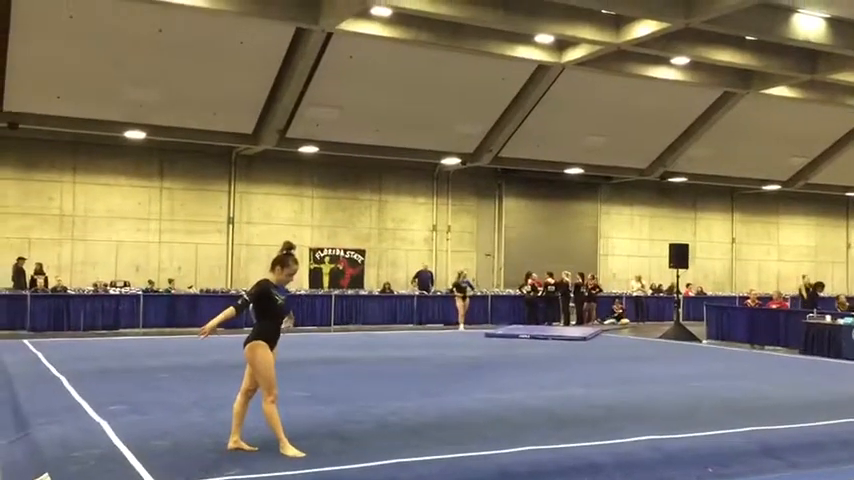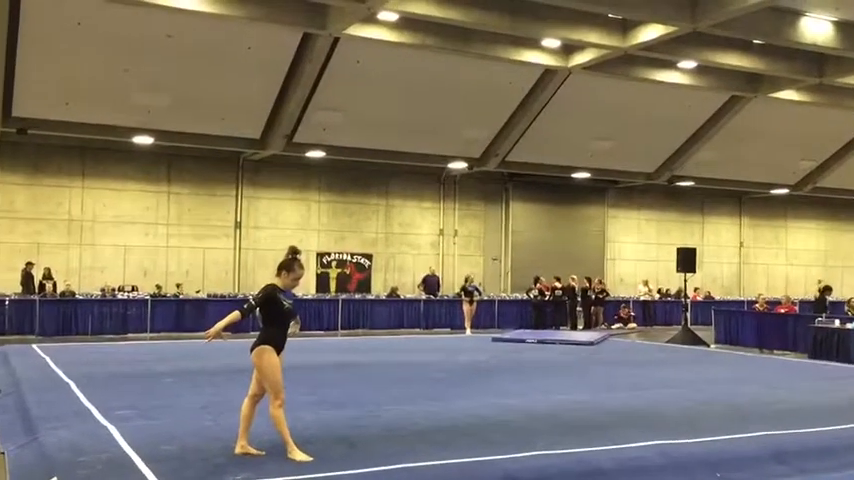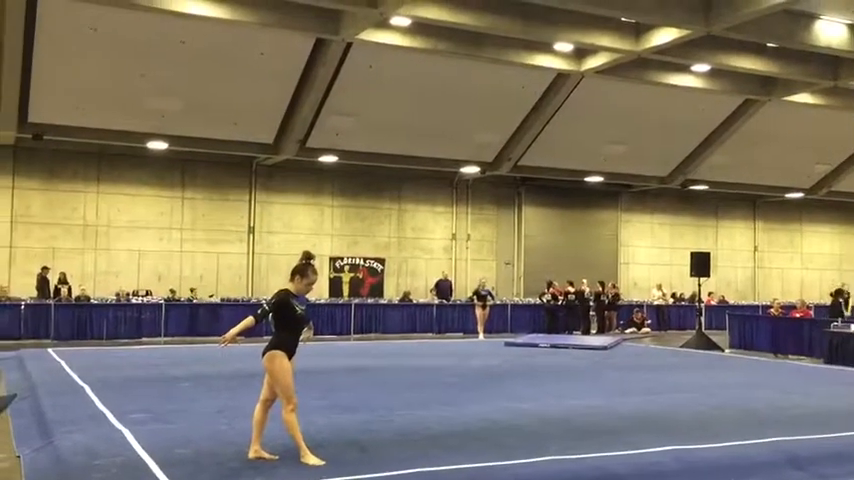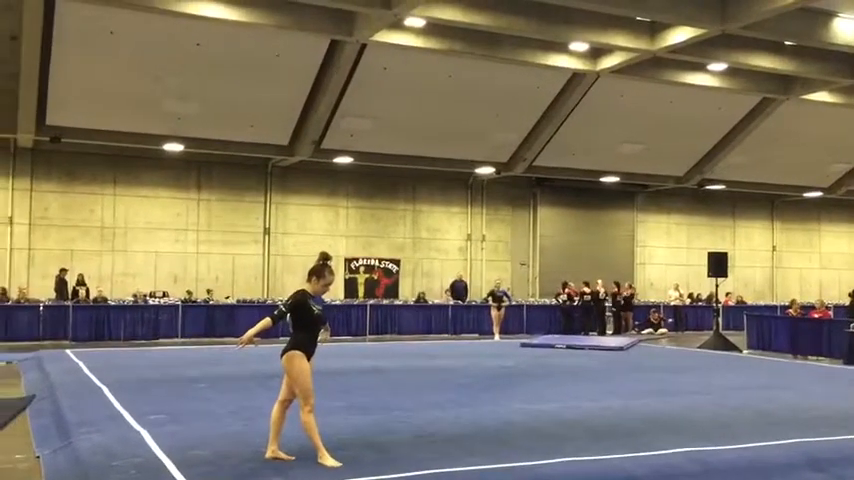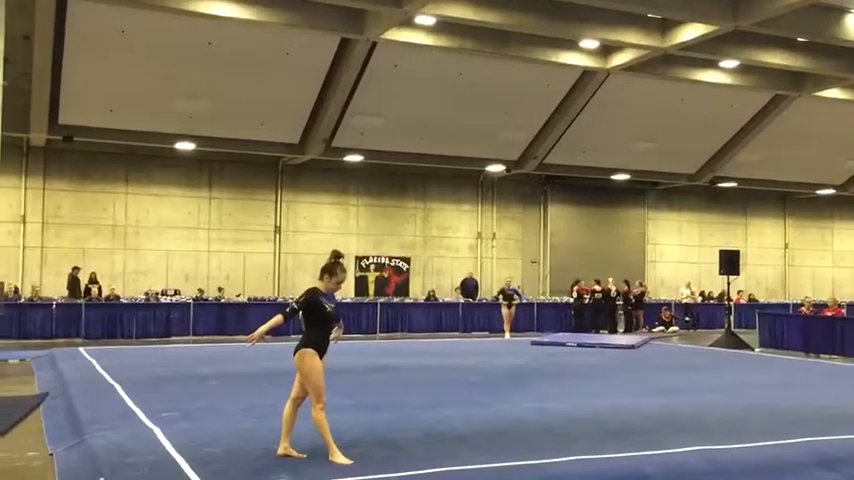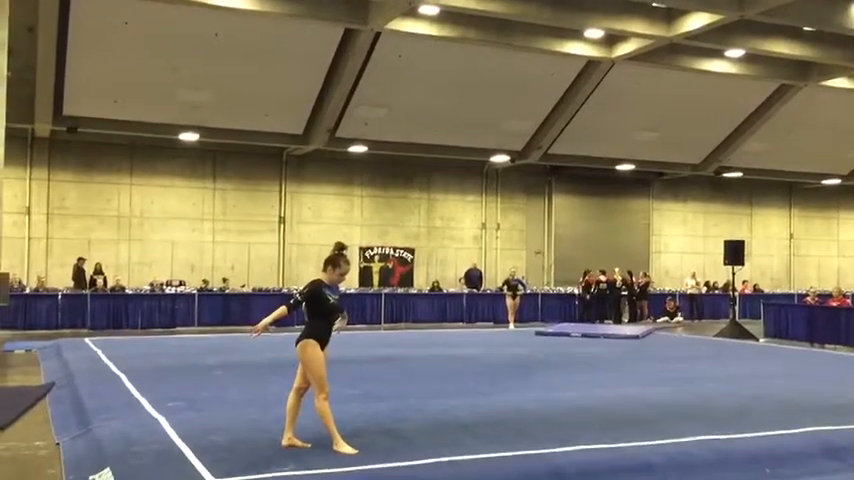
dt=0.4s
person 1, frame 1
left shoulder: (279, 290)
right shoulder: (263, 287)
right elbow: (240, 306)
right wrist: (215, 322)
left hip: (267, 344)
right hip: (258, 344)
left knee: (247, 391)
right knee: (270, 395)
left ankle: (234, 439)
right ankle: (284, 444)
person 1, frame 2
left shoulder: (286, 294)
right shoulder: (269, 292)
right elbow: (245, 310)
right wrist: (220, 325)
left hip: (274, 349)
right hip: (265, 349)
left knee: (254, 396)
right knee: (277, 399)
left ankle: (242, 444)
right ankle: (291, 448)
person 1, frame 3
left shoulder: (298, 300)
right shoulder: (282, 297)
right elbow: (259, 315)
right wrist: (234, 331)
left hip: (286, 354)
right hip: (276, 354)
left knee: (266, 401)
right knee: (290, 404)
left ankle: (255, 449)
right ankle: (304, 453)
person 1, frame 4
left shoulder: (315, 300)
right shoulder: (299, 298)
right elbow: (276, 316)
left wrist: (324, 329)
right wrist: (252, 332)
left hip: (304, 354)
right hip: (295, 354)
left knee: (284, 401)
right knee: (307, 405)
left ankle: (272, 449)
right ankle: (322, 454)
person 1, frame 5
left shoulder: (329, 298)
right shoulder: (312, 295)
right elbow: (288, 314)
right wrist: (263, 329)
left hip: (317, 352)
right hip: (307, 352)
left knee: (297, 398)
right knee: (319, 402)
left ankle: (284, 446)
right ankle: (333, 452)
person 1, frame 6
left shoulder: (333, 289)
right shoulder: (315, 287)
right elbow: (291, 305)
left wrist: (342, 318)
right wrist: (267, 321)
left hip: (319, 343)
right hip: (309, 343)
left knee: (300, 388)
right knee: (322, 393)
left ankle: (288, 436)
right ankle: (337, 441)
